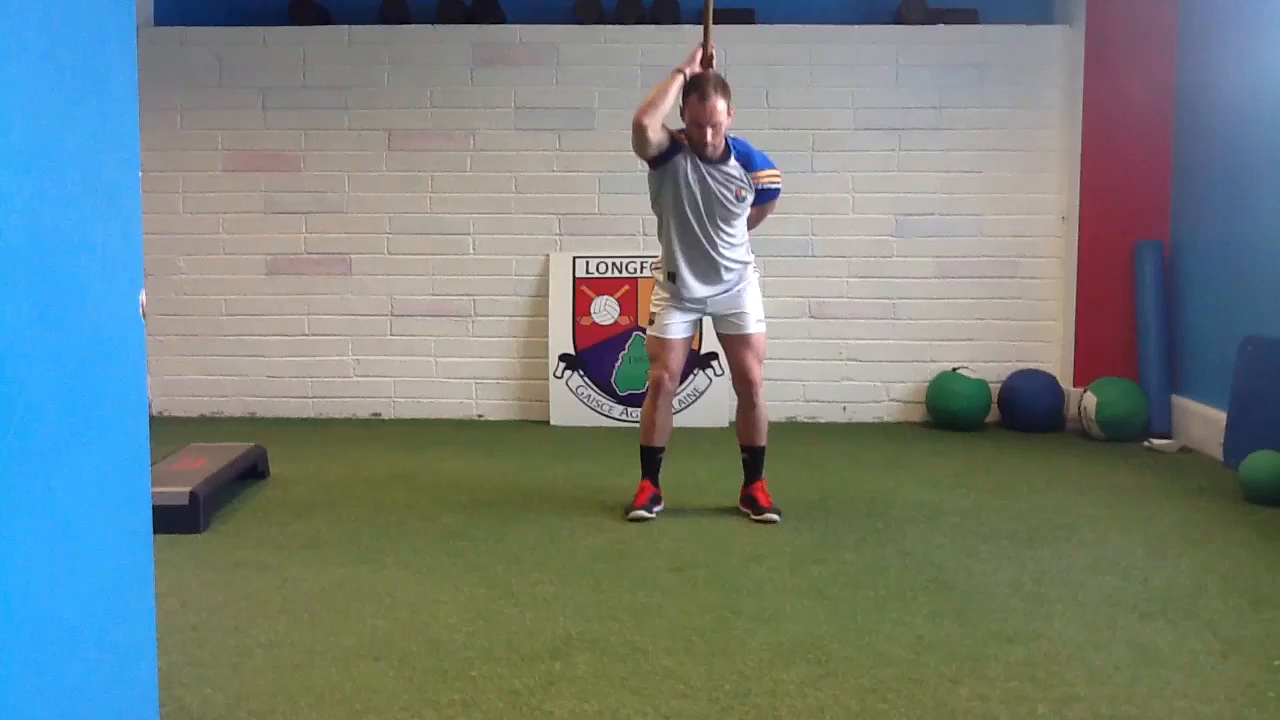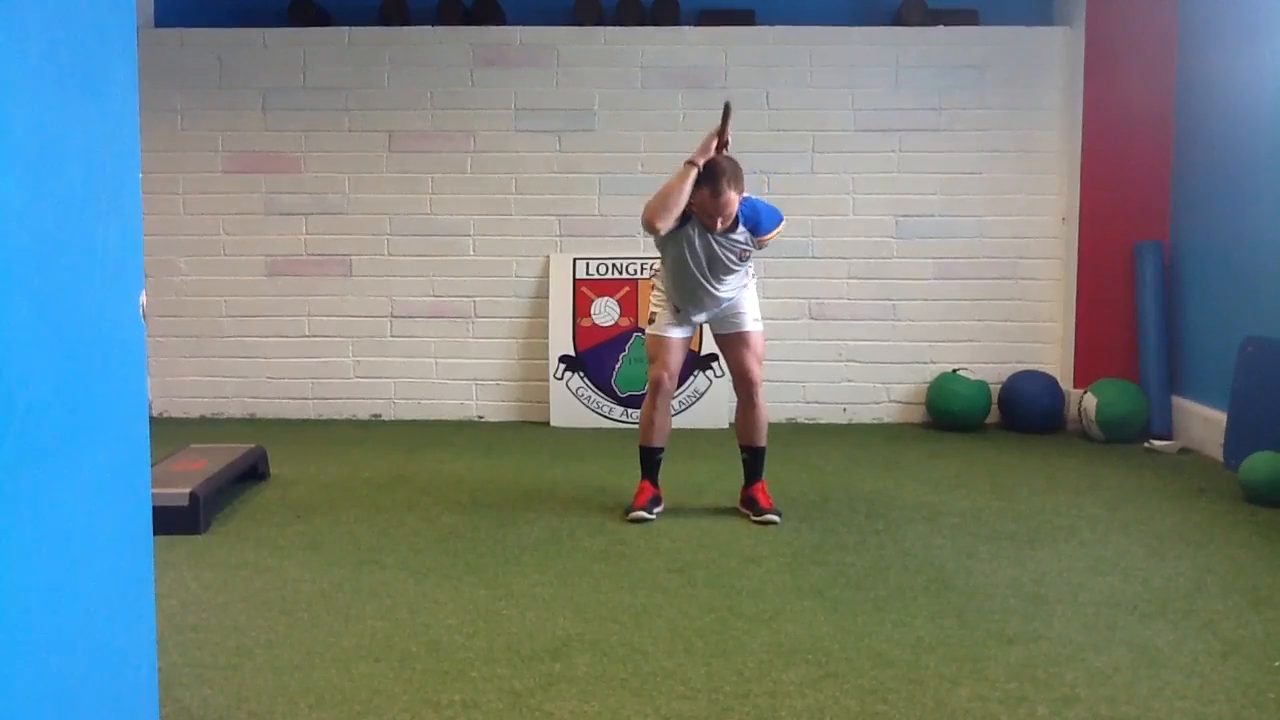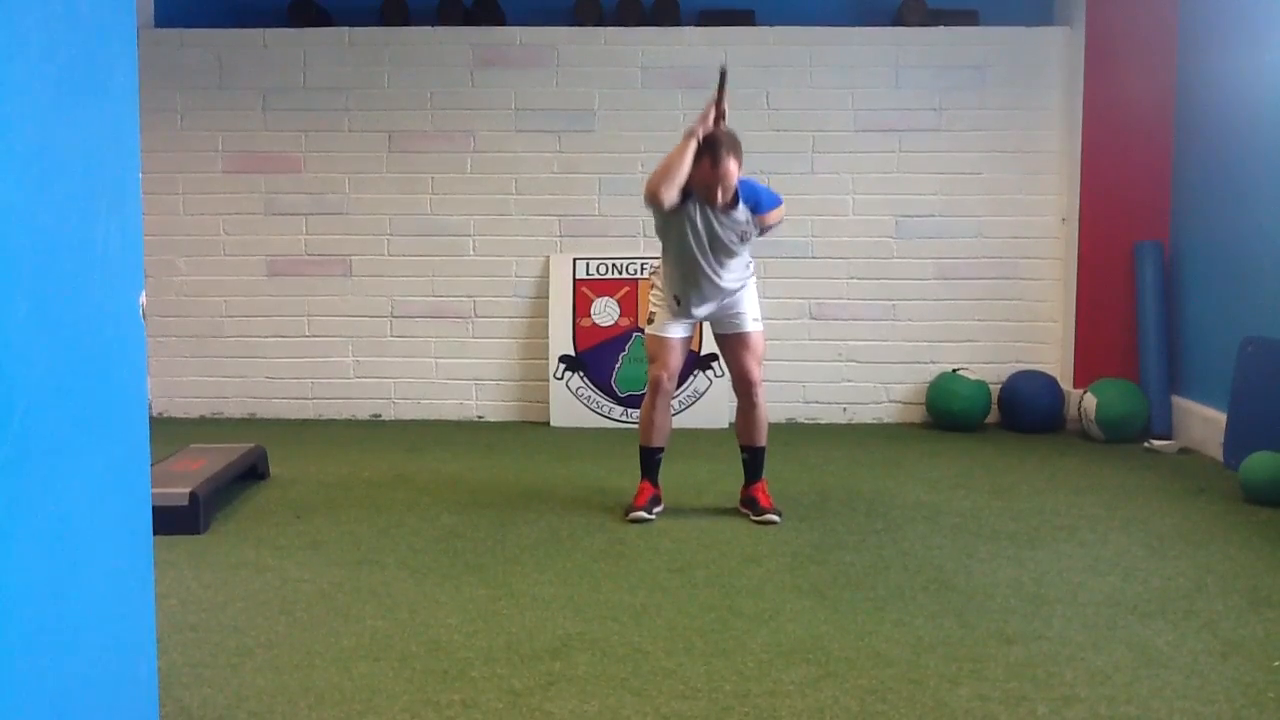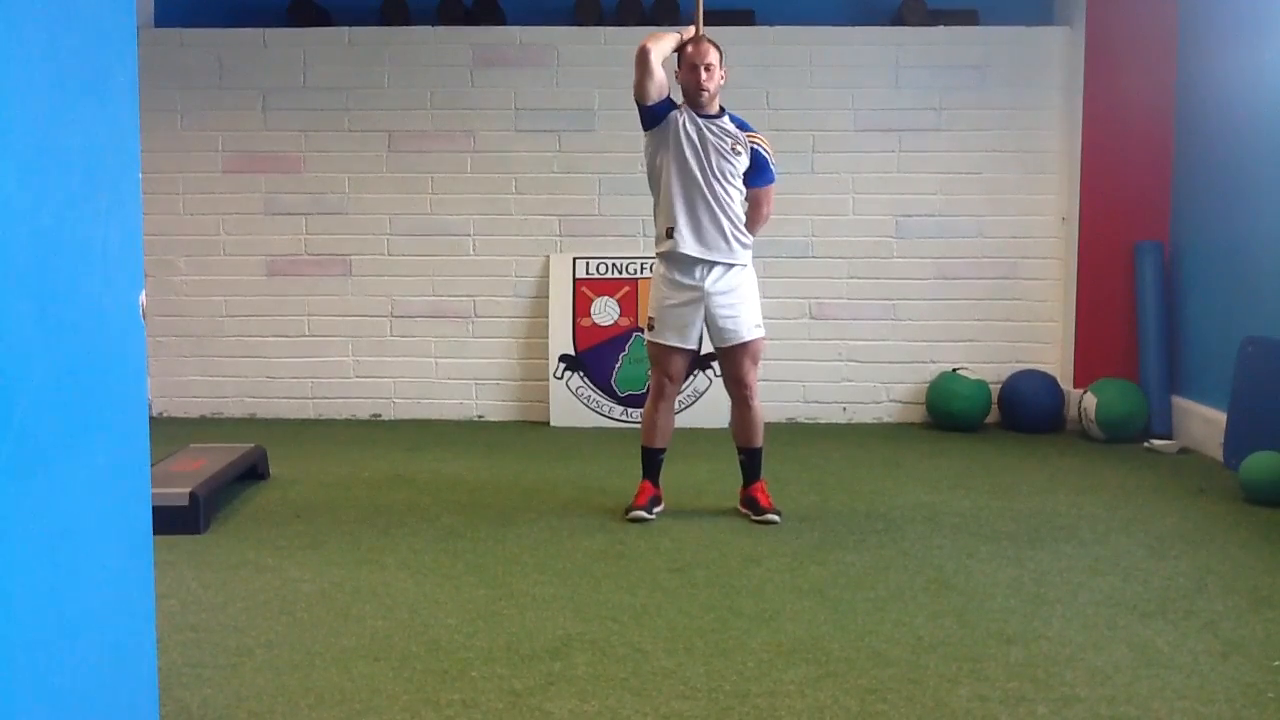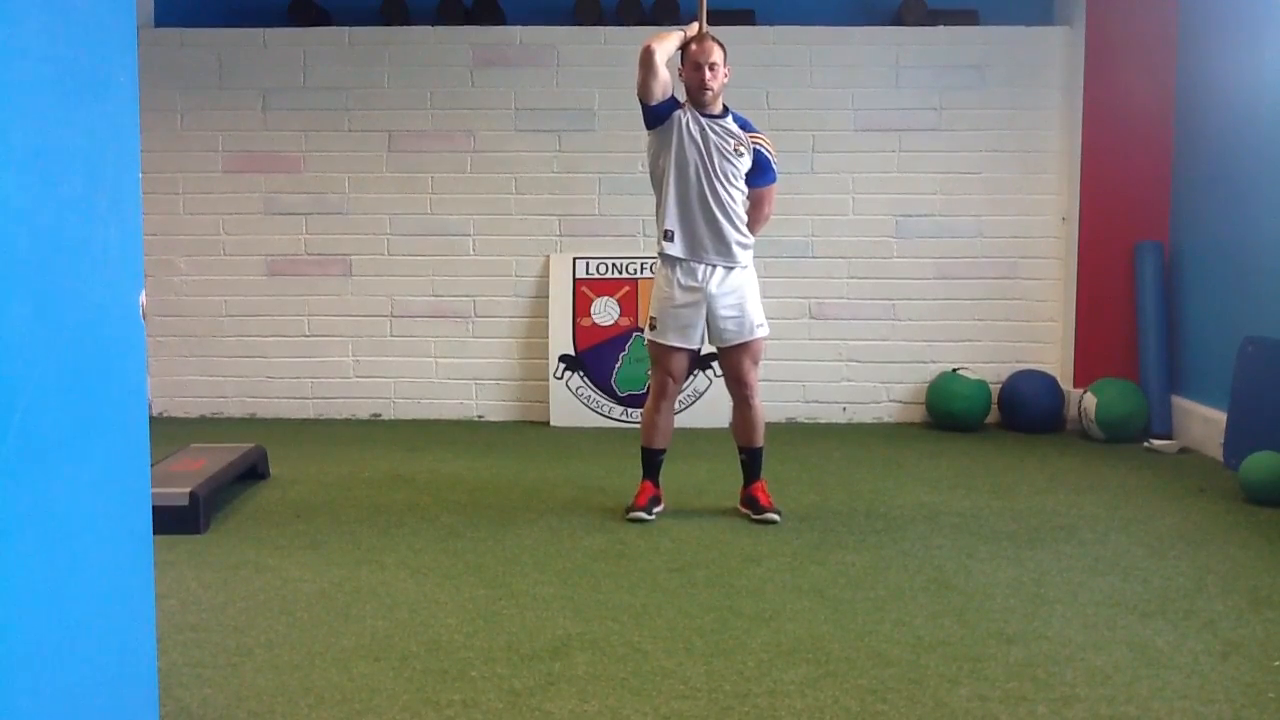
dt=0.7s
person 1, frame 1
left shoulder: (753, 163)
right shoulder: (668, 152)
right elbow: (642, 124)
right wrist: (684, 71)
left hip: (735, 285)
right hip: (676, 285)
left knee: (750, 383)
right knee: (662, 381)
left ankle: (754, 486)
right ankle: (649, 485)
person 1, frame 2
left shoulder: (759, 218)
right shoulder: (675, 209)
right elbow: (653, 223)
right wrist: (695, 162)
left hip: (733, 296)
right hip: (675, 296)
left knee: (751, 381)
right knee: (661, 381)
left ankle: (754, 488)
right ankle: (648, 487)
person 1, frame 3
left shoulder: (759, 200)
right shoulder: (676, 193)
right elbow: (656, 196)
right wrist: (697, 131)
left hip: (734, 292)
right hip: (676, 293)
left knee: (750, 383)
right knee: (660, 383)
left ankle: (754, 487)
right ankle: (648, 486)
person 1, frame 4
left shoulder: (747, 137)
right shoulder: (664, 120)
left elbow: (762, 205)
right elbow: (646, 55)
right wrist: (681, 36)
left hip: (734, 274)
right hip: (675, 274)
left knee: (744, 386)
right knee: (664, 385)
left ankle: (753, 487)
right ankle: (649, 486)
person 1, frame 5
left shoulder: (750, 136)
right shoulder: (667, 118)
left elbow: (763, 204)
right elbow: (651, 54)
right wrist: (685, 33)
left hip: (735, 276)
right hip: (677, 274)
left knee: (745, 387)
right knee: (665, 385)
left ankle: (753, 488)
right ankle: (649, 487)
